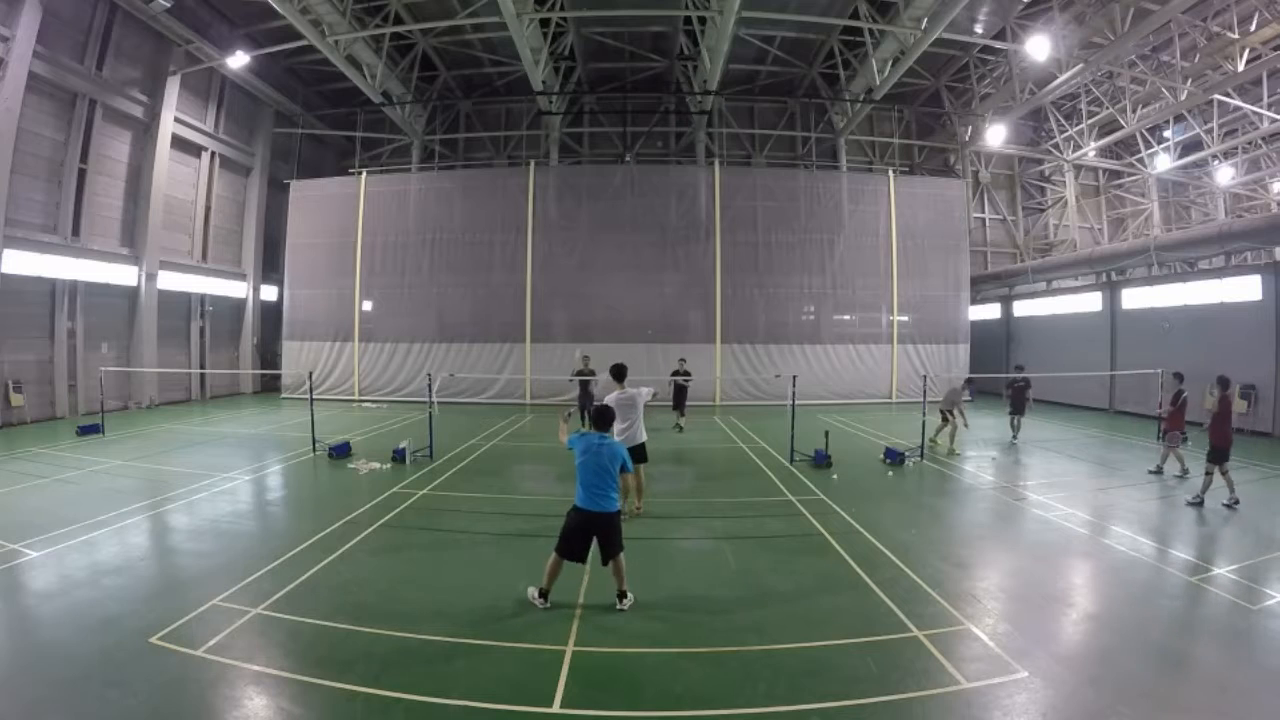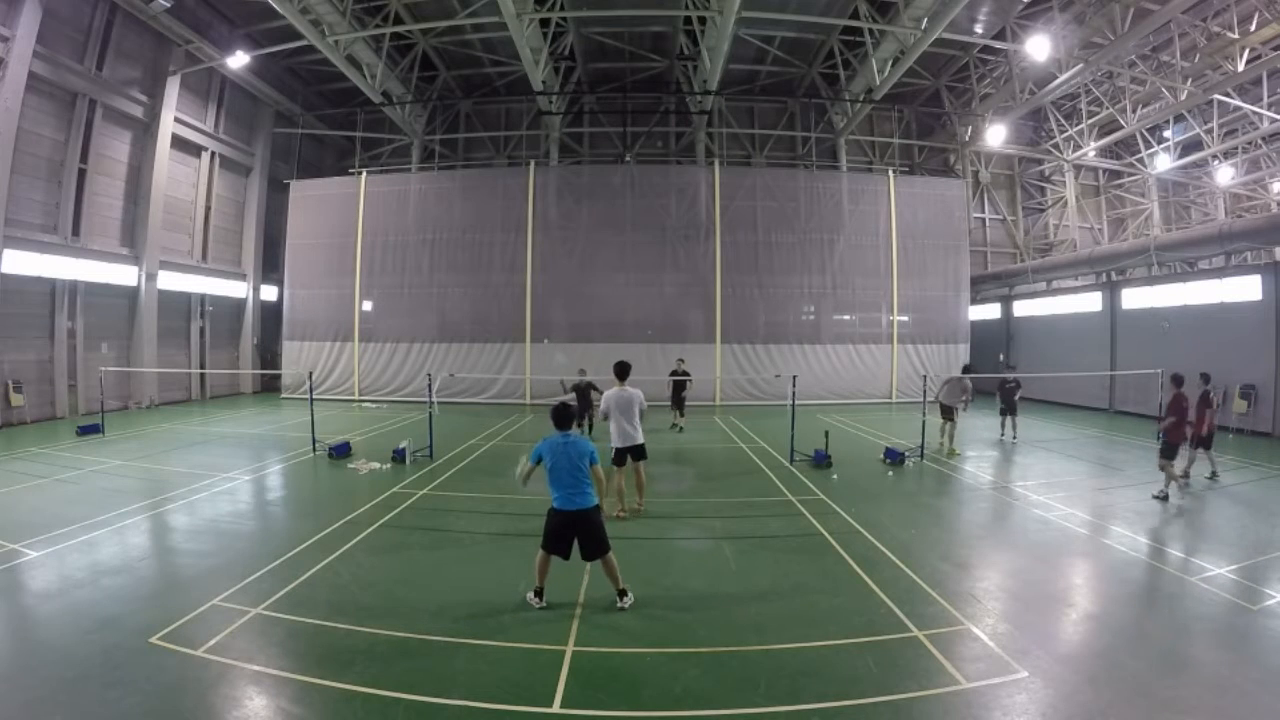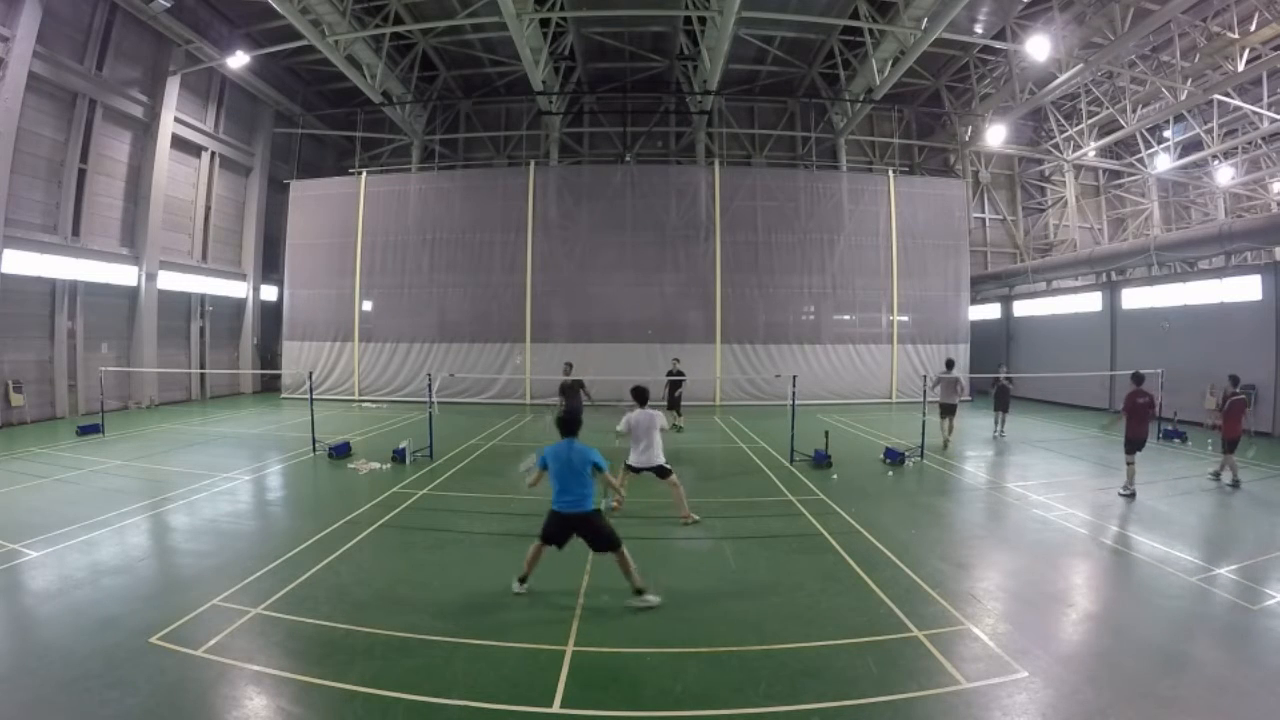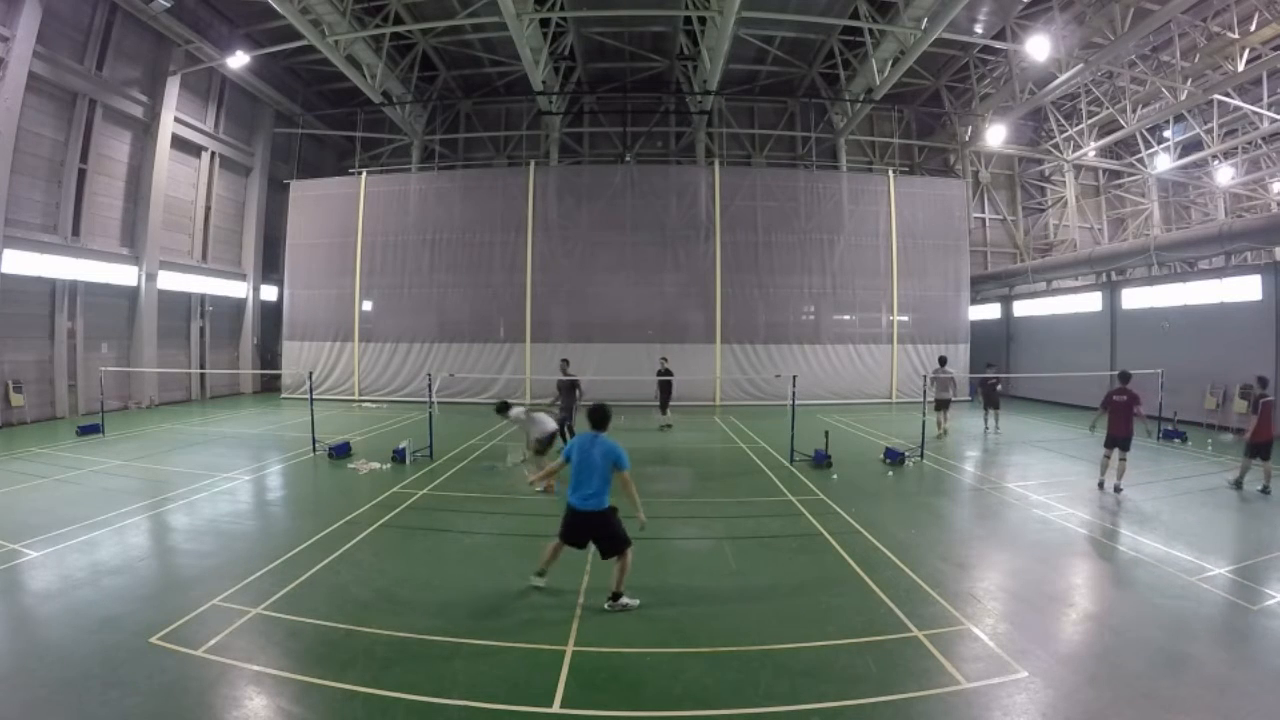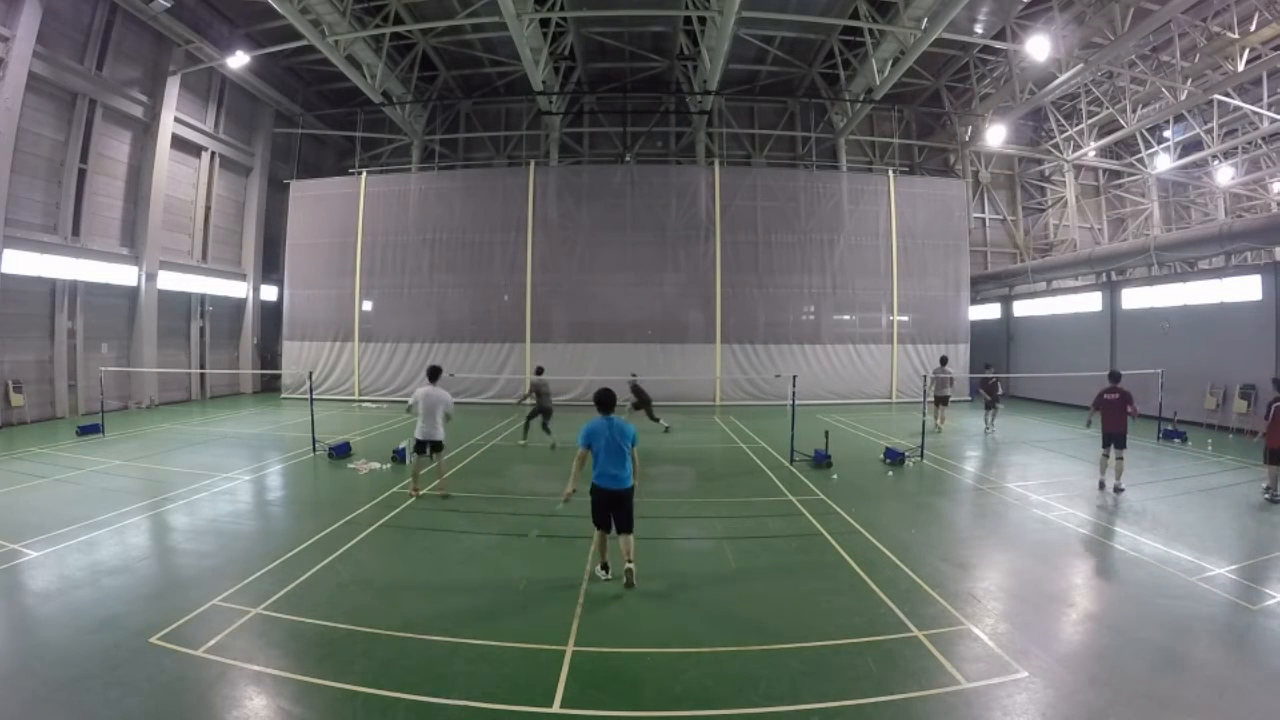
dt=0.7s
person 1, frame 1
left shoulder: (581, 441)
right shoulder: (620, 450)
left elbow: (562, 437)
left wrist: (563, 420)
right wrist: (623, 506)
left hip: (582, 511)
right hip: (610, 512)
left knee: (559, 553)
right knee: (616, 554)
left ankle: (542, 595)
right ankle: (622, 596)
person 1, frame 2
left shoulder: (544, 446)
right shoulder: (586, 445)
left elbow: (526, 473)
right elbow: (599, 478)
left wrist: (522, 479)
right wrist: (600, 502)
left hip: (560, 510)
right hip: (588, 509)
left knee: (545, 551)
right knee: (605, 553)
left ankle: (538, 595)
right ankle: (622, 595)
person 1, frame 3
left shoulder: (548, 452)
right shoulder: (590, 452)
left elbow: (533, 482)
right elbow: (610, 481)
left wrist: (529, 481)
right wrist: (620, 492)
left hip: (560, 513)
right hip: (587, 513)
left knee: (541, 543)
right knee: (618, 549)
left ankle: (522, 580)
right ankle: (640, 593)
person 1, frame 4
left shoulder: (576, 442)
right shoulder: (615, 449)
left elbow: (556, 466)
right elbow: (626, 482)
left wrist: (537, 477)
right wrist: (639, 510)
left hip: (574, 507)
right hip: (600, 510)
left knee: (561, 540)
right knee: (624, 551)
left ankle: (540, 574)
right ankle: (616, 598)
person 1, frame 5
left shoulder: (590, 428)
right shoulder: (628, 428)
left elbow: (580, 458)
right elbow: (634, 458)
left wrist: (571, 485)
right wrist: (634, 479)
left hip: (601, 487)
right hip: (624, 487)
left knee: (601, 529)
right knee: (625, 532)
left ankle: (604, 568)
right ankle: (629, 562)
